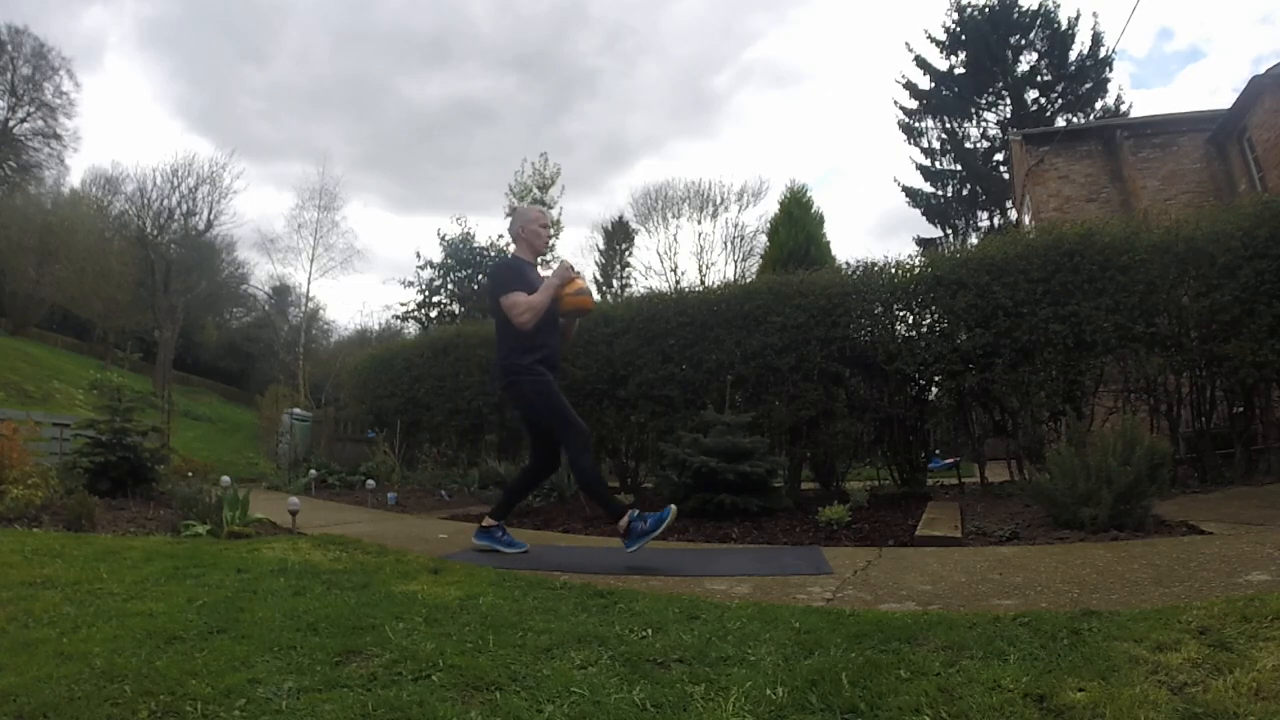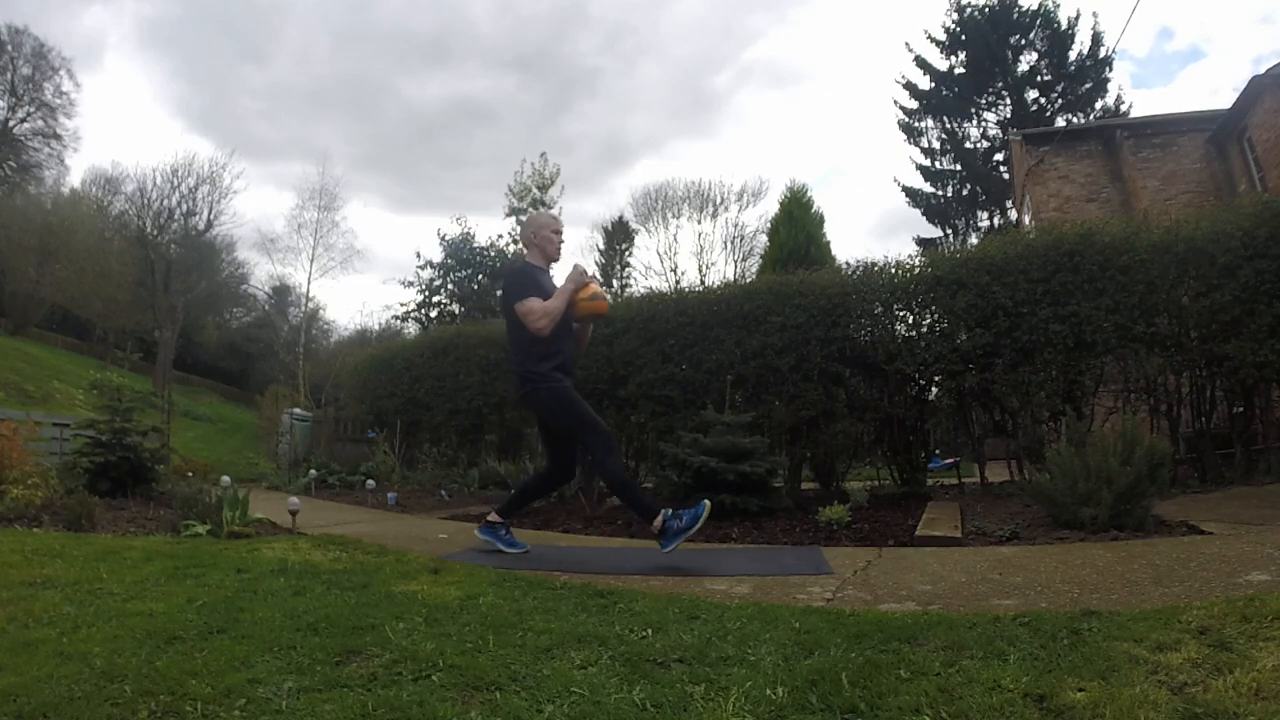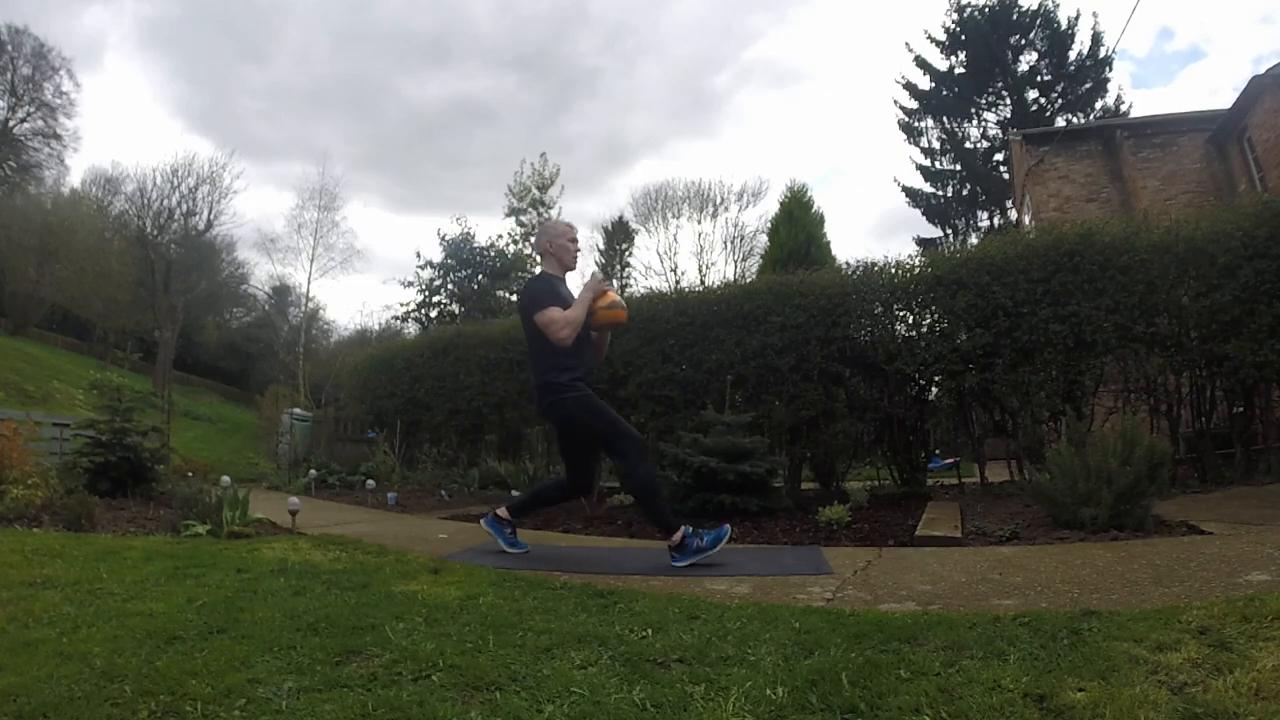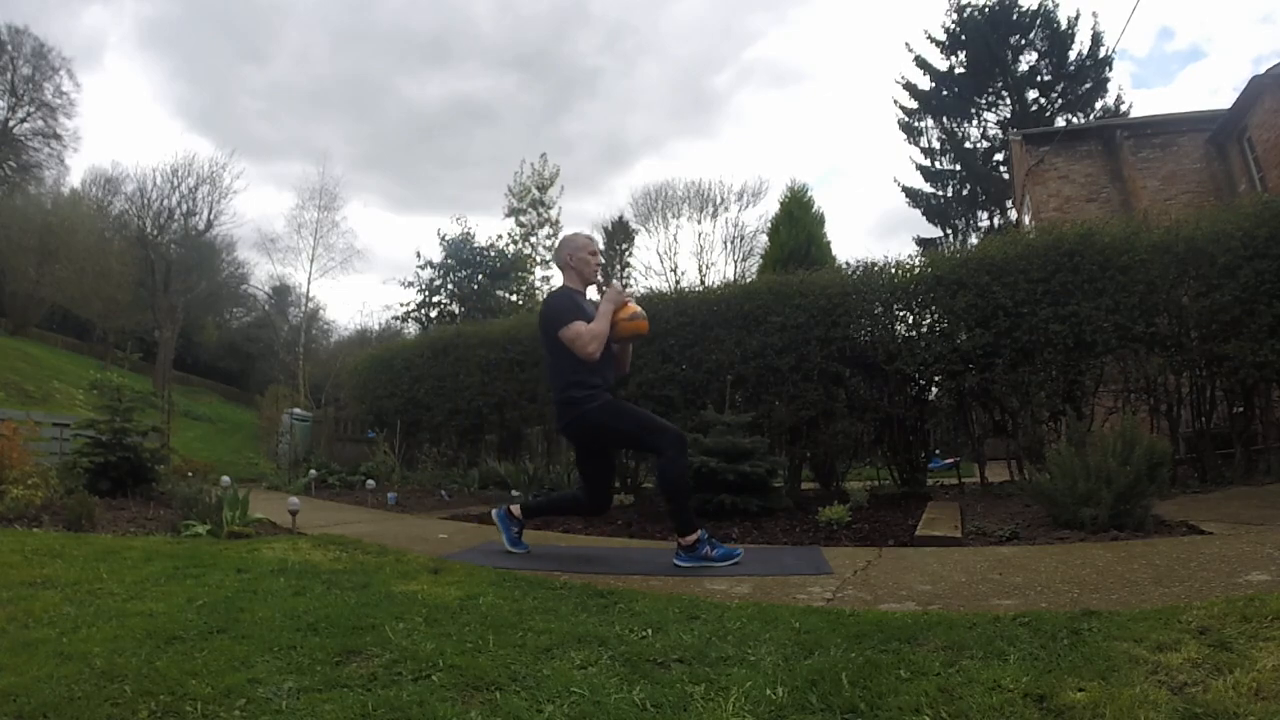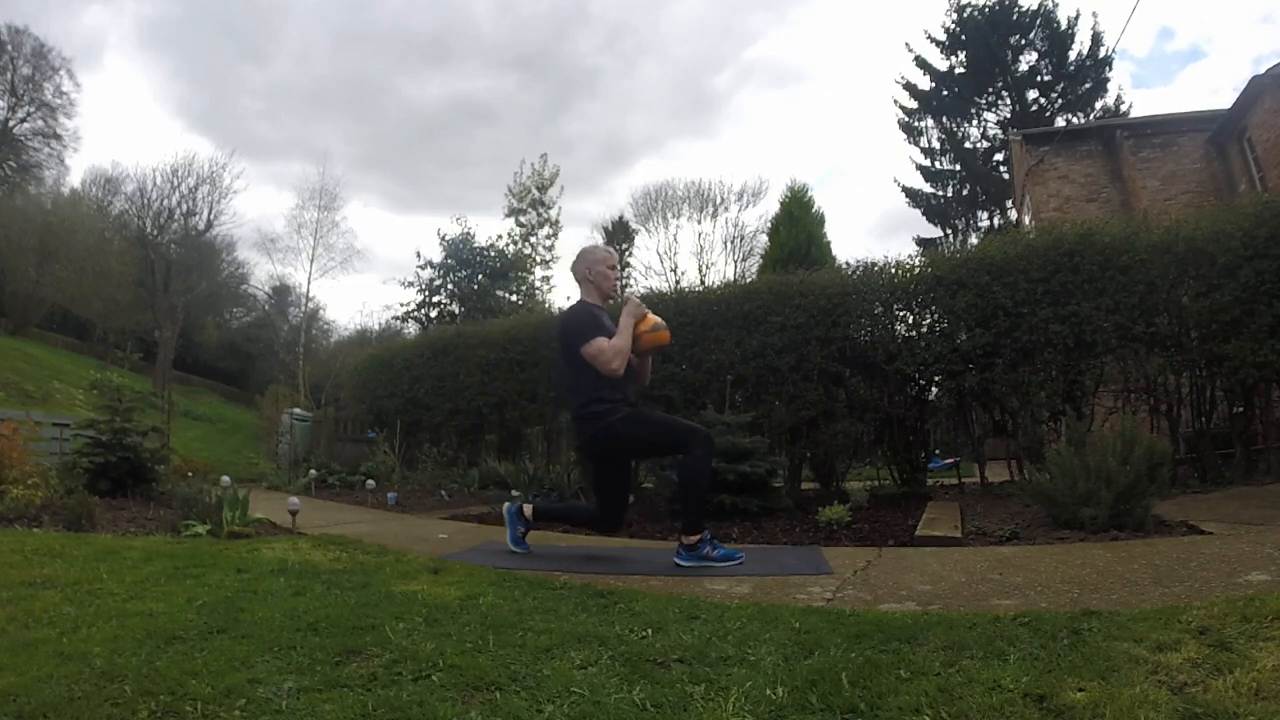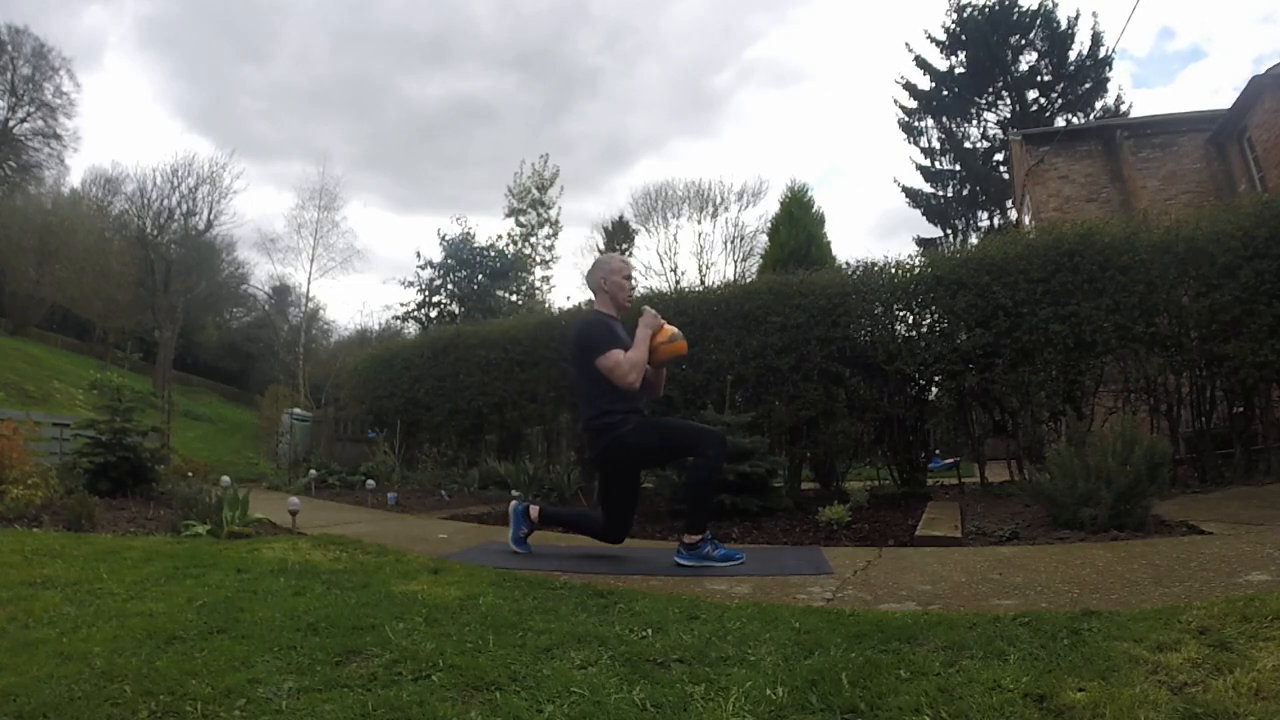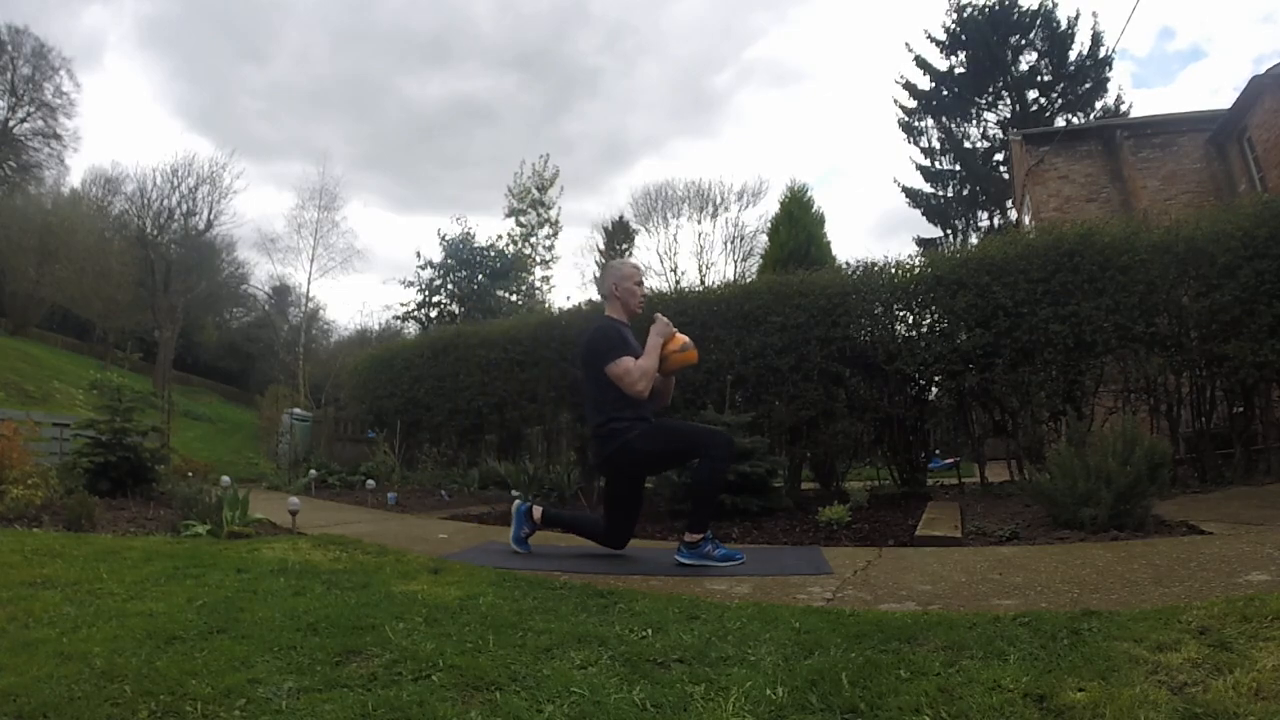
dt=0.1s
person 1, frame 1
left shoulder: (535, 276)
right shoulder: (507, 270)
left elbow: (560, 335)
right elbow: (523, 318)
right wrist: (554, 282)
left hip: (538, 376)
right hip: (524, 374)
left knee: (546, 459)
right knee: (577, 439)
left ankle: (490, 526)
right ankle: (625, 522)
person 1, frame 2
left shoulder: (545, 283)
right shoulder: (520, 278)
left elbow: (575, 343)
right elbow: (540, 323)
right wrist: (569, 287)
left hip: (552, 384)
right hip: (541, 382)
left knee: (561, 467)
right knee: (601, 442)
left ankle: (495, 522)
right ankle: (663, 524)
person 1, frame 3
left shoulder: (563, 291)
right shoulder: (538, 288)
left elbow: (595, 353)
right elbow: (562, 334)
right wrist: (587, 295)
left hip: (570, 394)
right hip: (563, 393)
left knee: (580, 480)
right knee: (631, 448)
left ankle: (502, 516)
right ankle: (680, 540)
person 1, frame 4
left shoulder: (584, 305)
right shoulder: (559, 303)
left elbow: (621, 365)
right elbow: (590, 348)
right wrist: (608, 305)
left hip: (593, 407)
right hip: (584, 406)
left knee: (596, 499)
right knee: (671, 441)
left ankle: (514, 514)
right ankle: (690, 543)
person 1, frame 5
left shoulder: (603, 319)
right shoulder: (578, 318)
left elbow: (639, 379)
right elbow: (613, 365)
right wrist: (628, 319)
left hip: (608, 423)
right hip: (606, 421)
left knee: (609, 519)
right knee: (698, 441)
left ankle: (524, 514)
right ankle: (693, 543)
person 1, frame 6
left shoulder: (614, 329)
right shoulder: (594, 328)
left elbow: (653, 390)
right elbow: (629, 378)
right wrist: (645, 330)
left hip: (623, 436)
right hip: (616, 434)
left knee: (613, 530)
right knee: (710, 443)
left ankle: (529, 515)
right ankle: (694, 543)
person 1, frame 7
left shoulder: (624, 335)
right shoulder: (604, 334)
left elbow: (660, 399)
right elbow: (638, 387)
right wrist: (656, 339)
left hip: (627, 443)
right hip: (622, 439)
left knee: (615, 536)
right knee: (717, 444)
left ankle: (532, 515)
right ankle: (694, 542)
